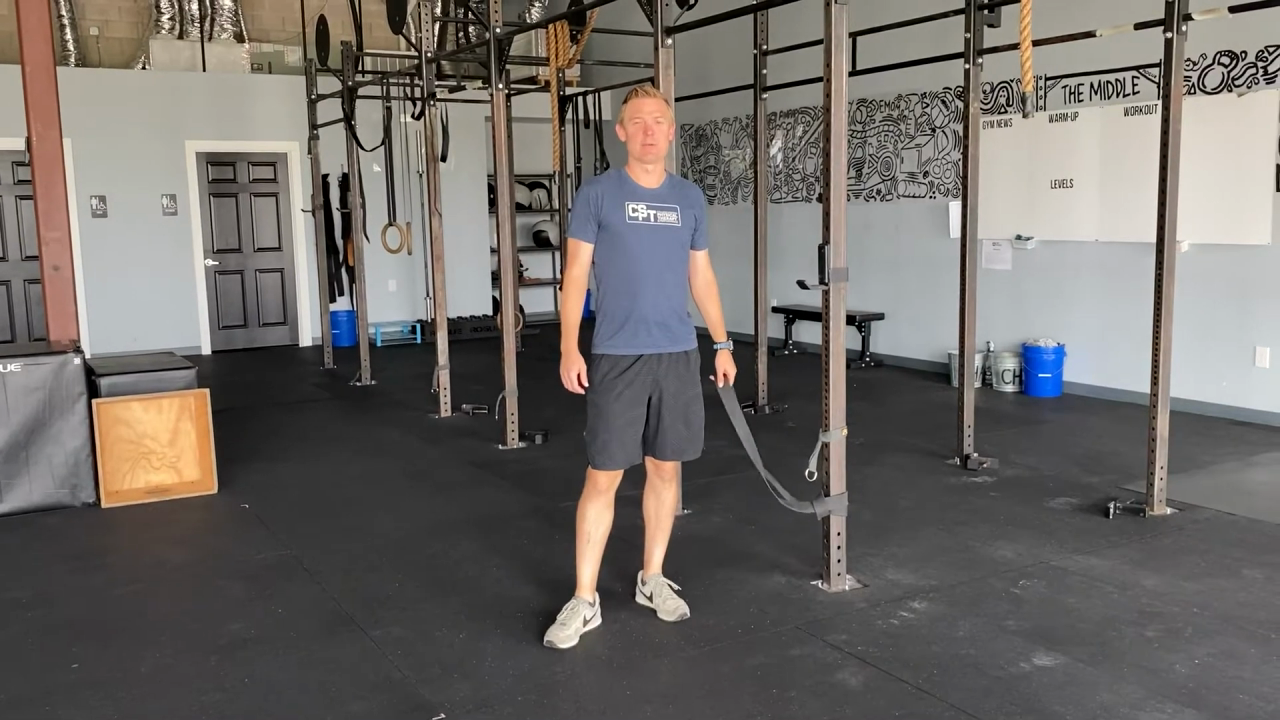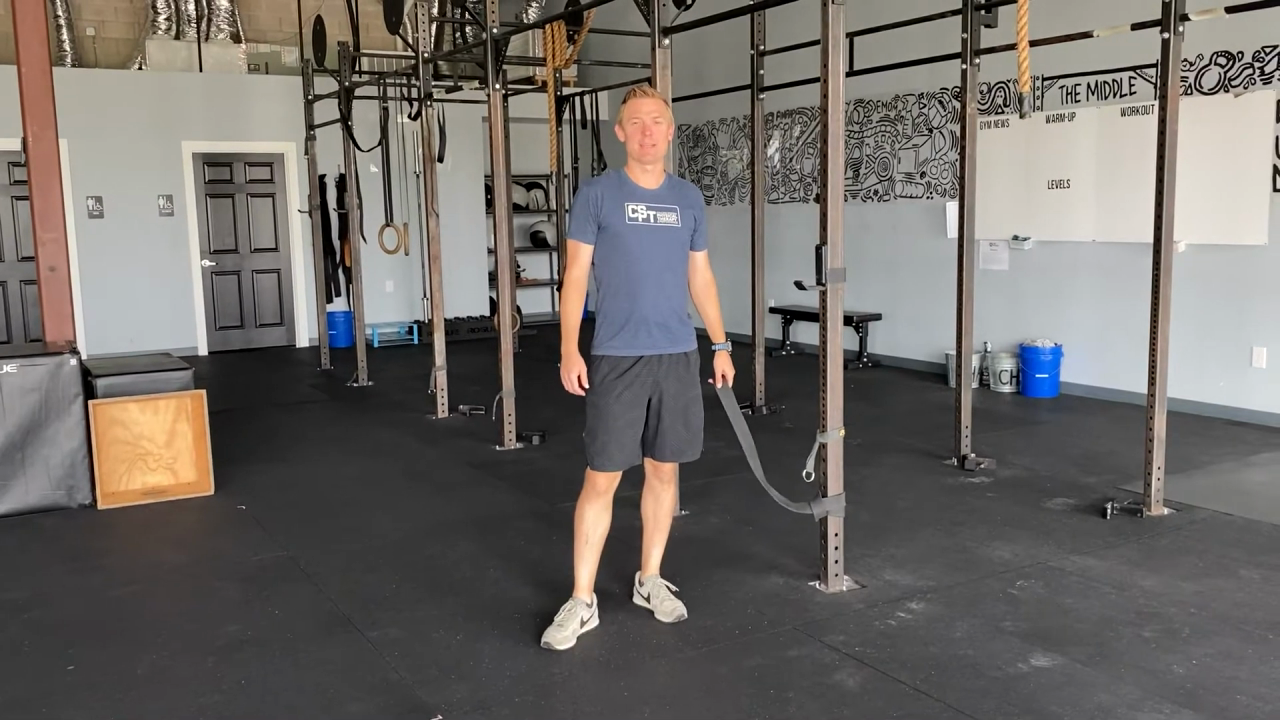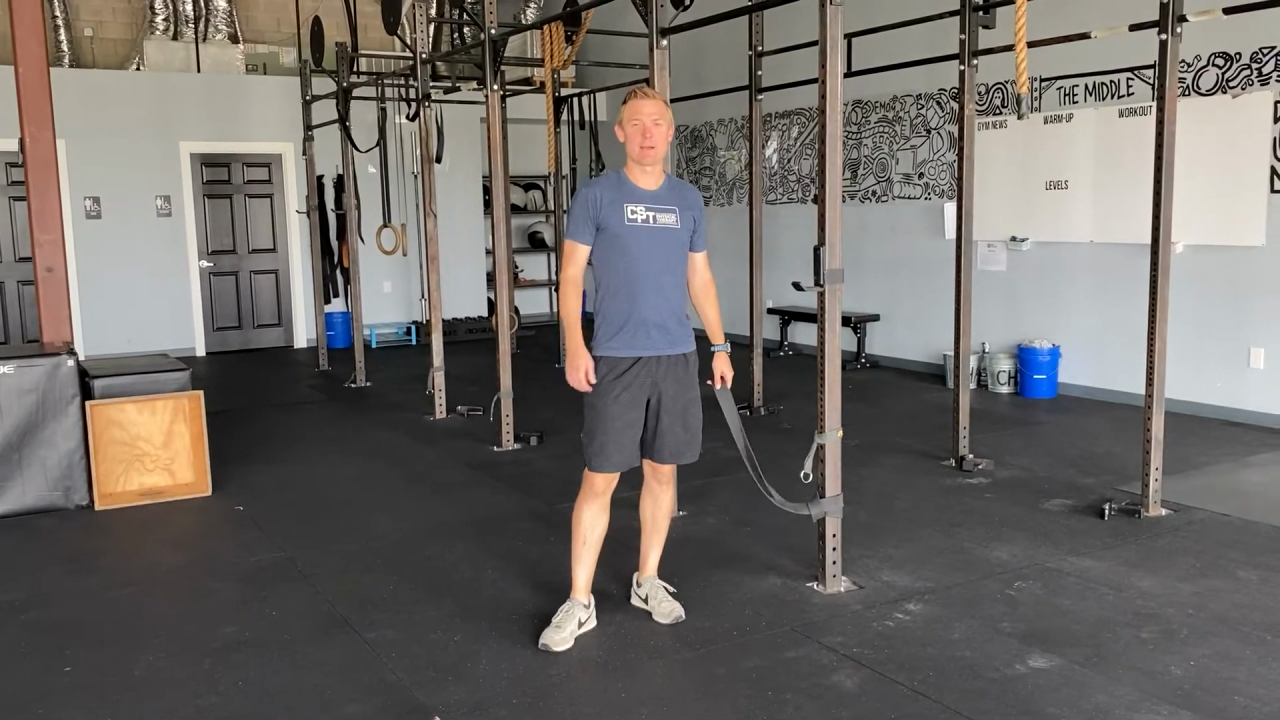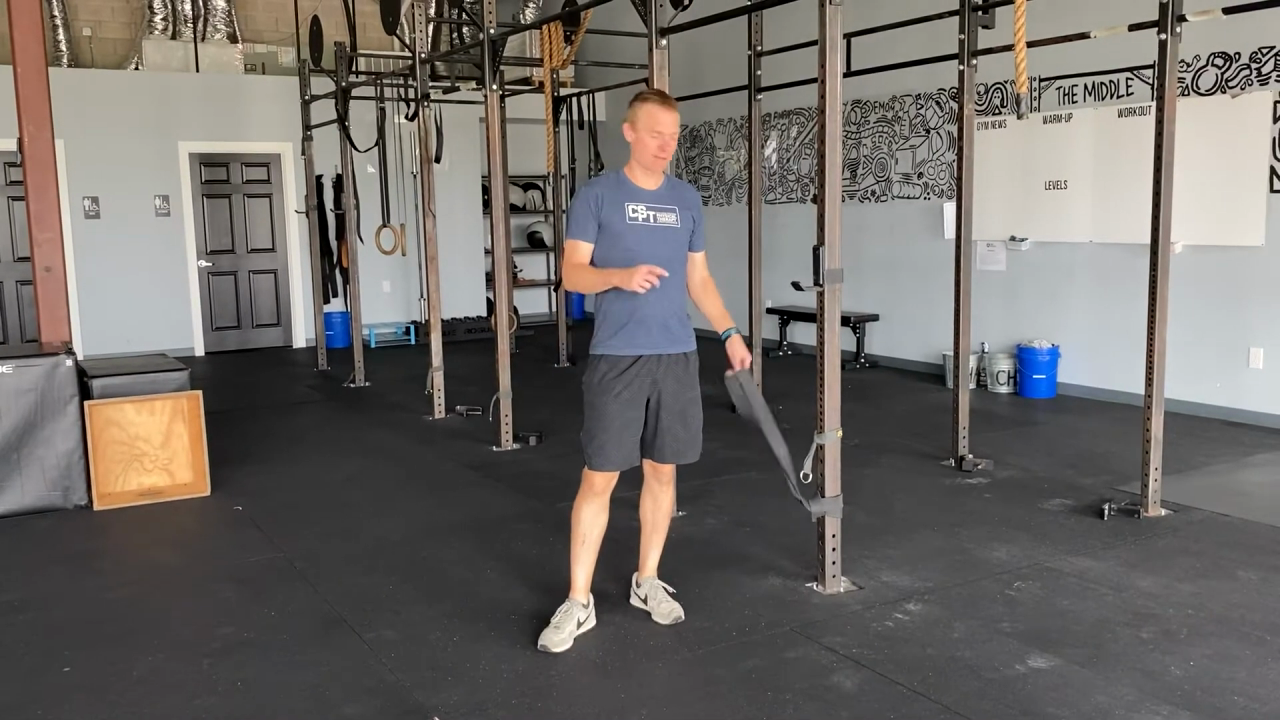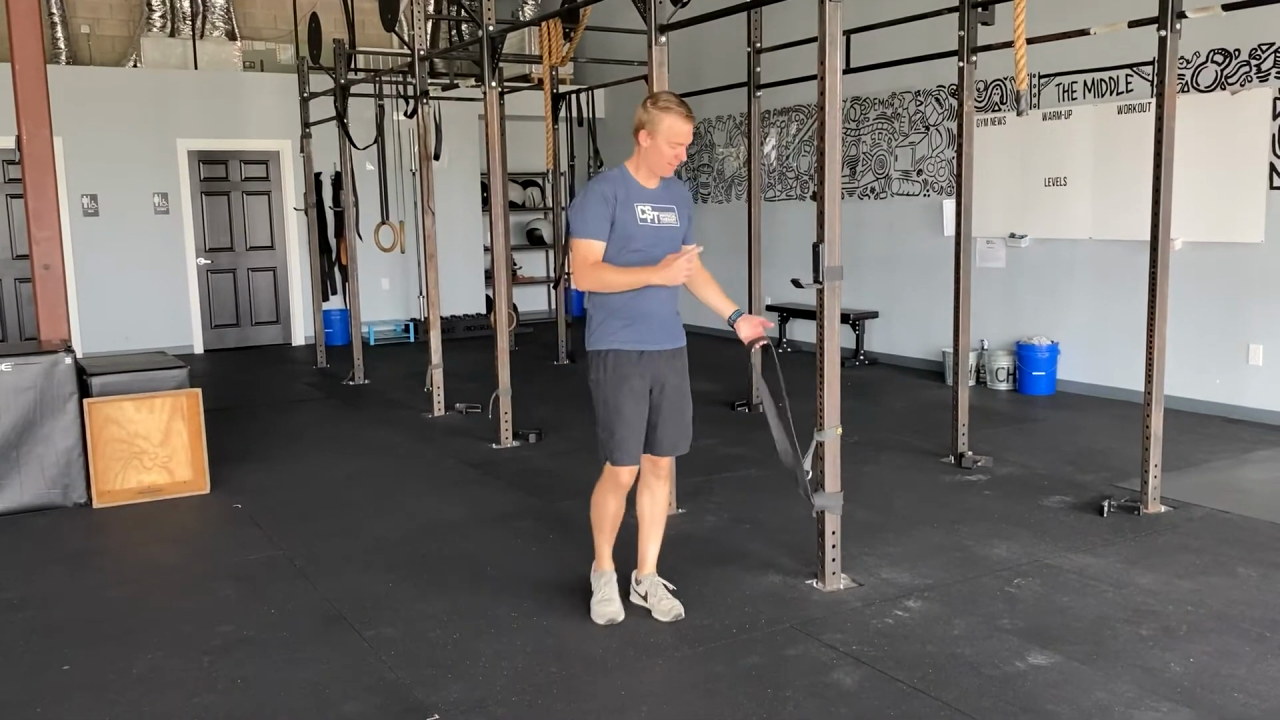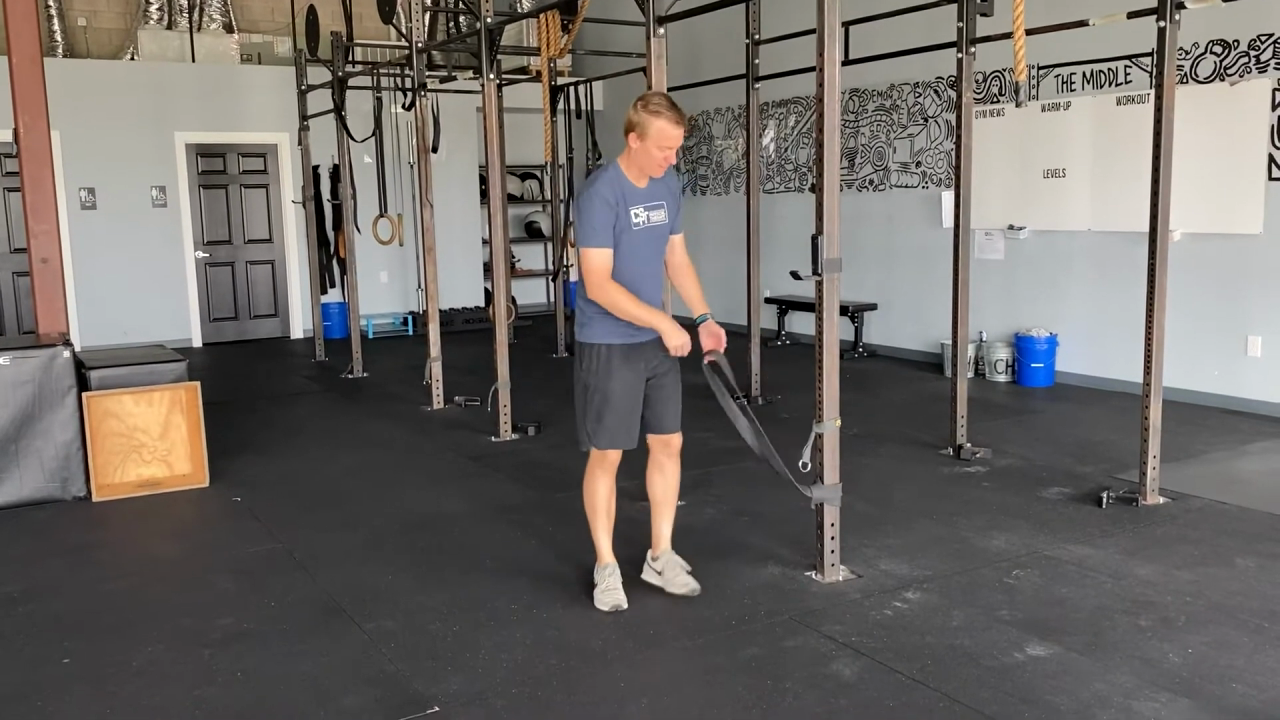
dt=0.4s
person 1, frame 1
left shoulder: (689, 197)
right shoulder: (597, 193)
right elbow: (576, 274)
left wrist: (722, 343)
right wrist: (569, 348)
left hip: (678, 354)
right hip: (616, 356)
left knee: (665, 468)
right knee: (603, 476)
left ankle: (653, 578)
right ankle: (584, 600)
person 1, frame 2
left shoulder: (688, 198)
right shoulder: (596, 194)
left elbow: (700, 276)
right elbow: (575, 275)
left wrist: (721, 345)
right wrist: (570, 350)
left hip: (678, 356)
right hip: (616, 358)
left knee: (663, 470)
right knee: (601, 478)
left ankle: (650, 580)
right ankle: (582, 601)
person 1, frame 3
left shoulder: (688, 198)
right shoulder: (596, 195)
left elbow: (699, 277)
right elbow: (571, 274)
left wrist: (720, 346)
right wrist: (574, 346)
left hip: (678, 356)
right hip: (615, 359)
left knee: (662, 471)
right knee: (600, 479)
left ankle: (648, 580)
right ankle: (579, 601)
person 1, frame 4
left shoulder: (687, 199)
right shoulder: (597, 194)
right elbow: (572, 272)
left wrist: (729, 332)
right wrist: (620, 275)
left hip: (677, 356)
right hip: (616, 357)
left knee: (662, 471)
right knee: (599, 477)
left ankle: (647, 580)
right ankle: (578, 601)
person 1, frame 5
left shoulder: (679, 196)
right shoulder: (602, 193)
right elbow: (583, 273)
left wrist: (736, 315)
right wrist: (655, 273)
left hip: (670, 350)
right hip: (615, 352)
left knee: (660, 465)
right knee: (621, 470)
left ankle: (647, 576)
right ankle: (603, 571)
person 1, frame 6
left shoulder: (669, 185)
right shoulder: (599, 194)
right elbow: (598, 285)
left wrist: (703, 319)
right wrist: (665, 323)
left hip: (657, 342)
right hip: (607, 345)
left knee: (667, 446)
right knee: (607, 455)
left ankle: (660, 555)
right ankle: (606, 566)
